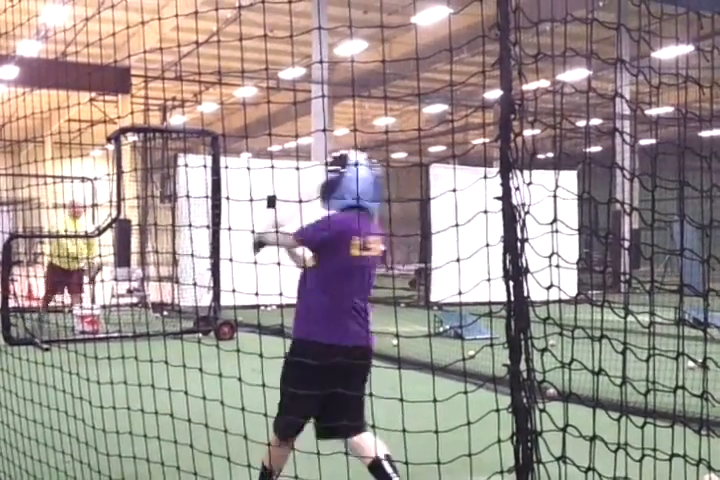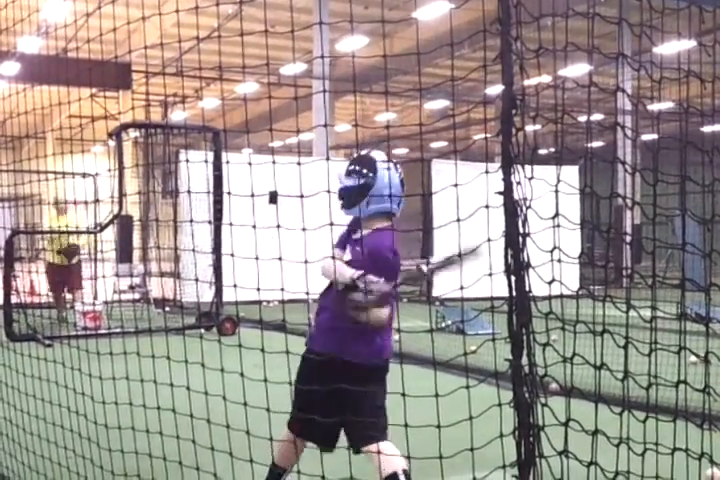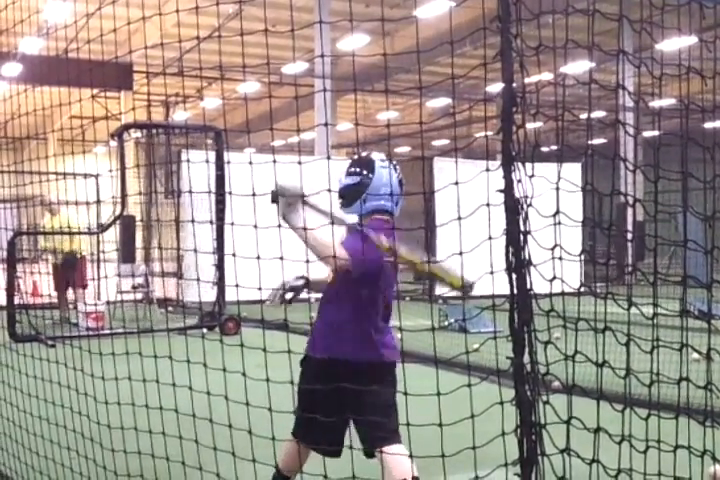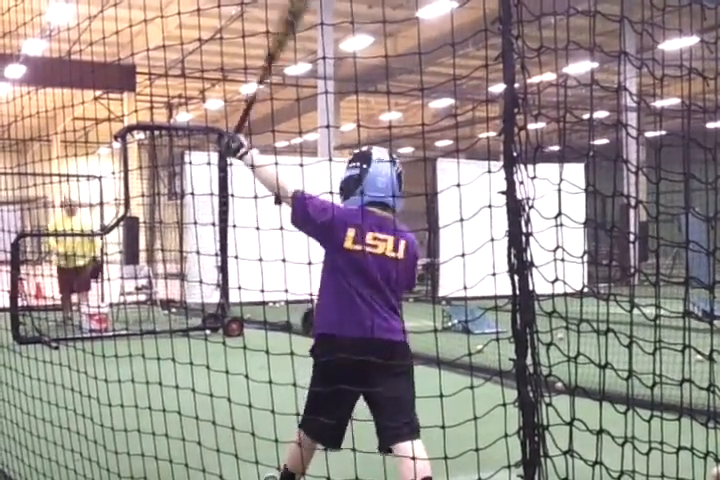
dt=0.4s
person 1, frame 1
left shoulder: (335, 224)
right shoulder: (374, 233)
left elbow: (291, 241)
left wrist: (271, 237)
left hip: (314, 343)
right hip: (355, 346)
left knee: (285, 428)
right knee: (355, 429)
person 1, frame 2
left shoulder: (380, 248)
right shoulder: (358, 228)
left elbow: (379, 319)
right elbow: (329, 267)
left wrist: (368, 302)
right wrist: (355, 277)
left hip: (358, 357)
left knee: (299, 429)
right knee: (375, 439)
person 1, frame 3
left shoulder: (371, 232)
right shoulder: (378, 232)
left elbow: (337, 257)
left wrist: (296, 220)
right wrist: (308, 282)
left hip: (337, 354)
right hip: (373, 356)
left knee: (305, 434)
right knee: (387, 442)
person 1, frame 4
left shoulder: (339, 220)
right shoulder: (408, 241)
left elbow: (285, 191)
left wrist: (246, 154)
left hip: (339, 346)
right hip: (391, 348)
left knee: (312, 428)
right knee: (404, 436)
person 2, frame 1
right shoulder: (62, 220)
left elbow: (92, 245)
right elbow: (60, 239)
left wrist: (92, 263)
right wrist: (72, 252)
left hip: (76, 266)
right hip: (57, 263)
left knee: (76, 293)
right knee: (50, 292)
right ankle: (43, 312)
person 2, frame 2
right shoulder: (49, 218)
left wrist: (76, 244)
right wrist: (62, 231)
left hip: (72, 260)
right hip: (54, 261)
left knee: (76, 289)
right knee: (57, 291)
right ankle: (61, 314)
person 2, frame 3
left shoulder: (69, 217)
right shoulder: (46, 222)
left elbow: (77, 235)
right elbow: (43, 241)
left wrist: (73, 252)
right wrist: (49, 247)
left hip: (74, 259)
right hip: (58, 261)
left knee: (78, 287)
right knee: (61, 290)
right ankle: (64, 315)
person 2, frame 4
left shoulder: (84, 220)
right shoulder: (56, 221)
left elbow: (94, 239)
right elbow: (50, 238)
left wrist: (95, 257)
right wrist: (59, 250)
left hip: (82, 263)
right hip: (63, 264)
left knee: (82, 291)
right knee: (65, 292)
right ankle: (67, 316)
